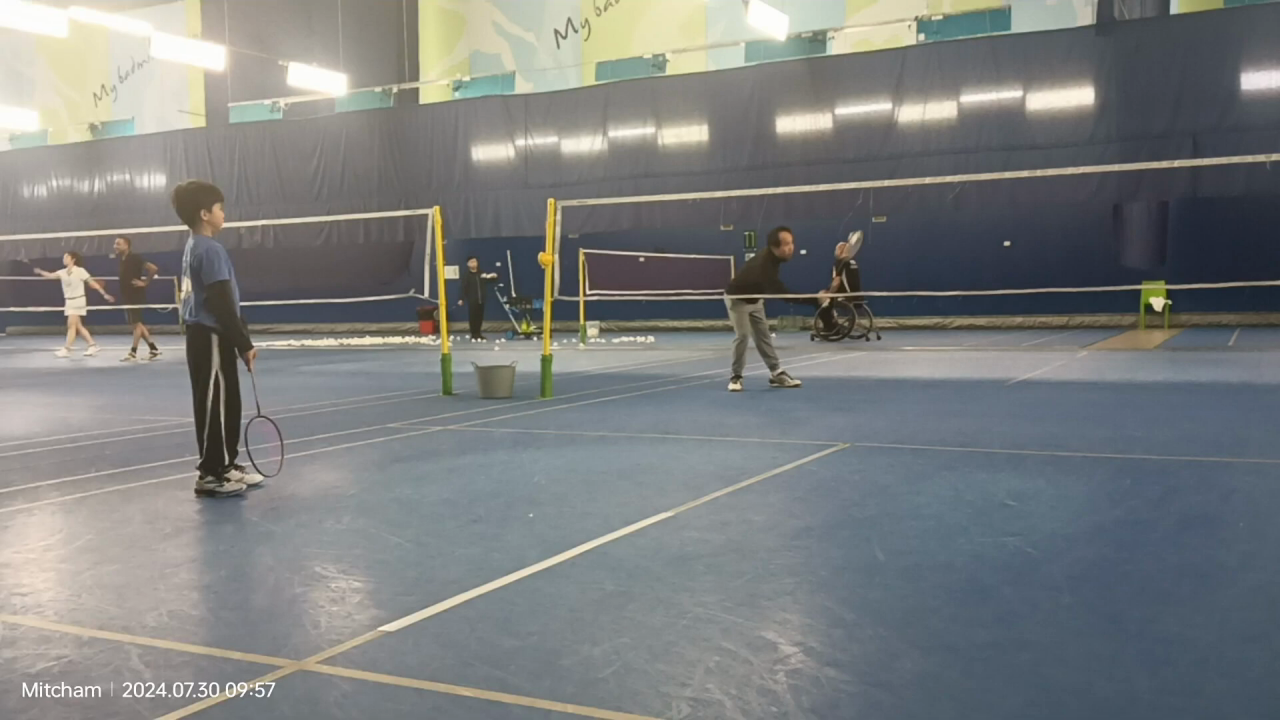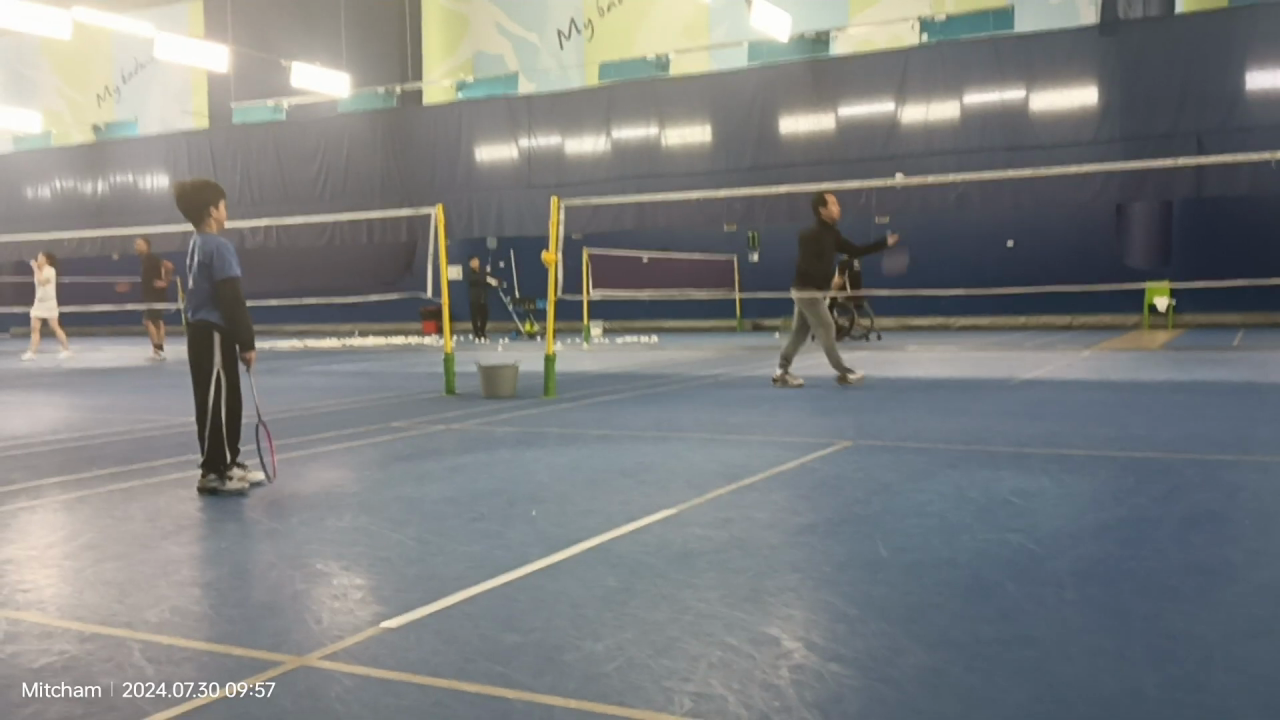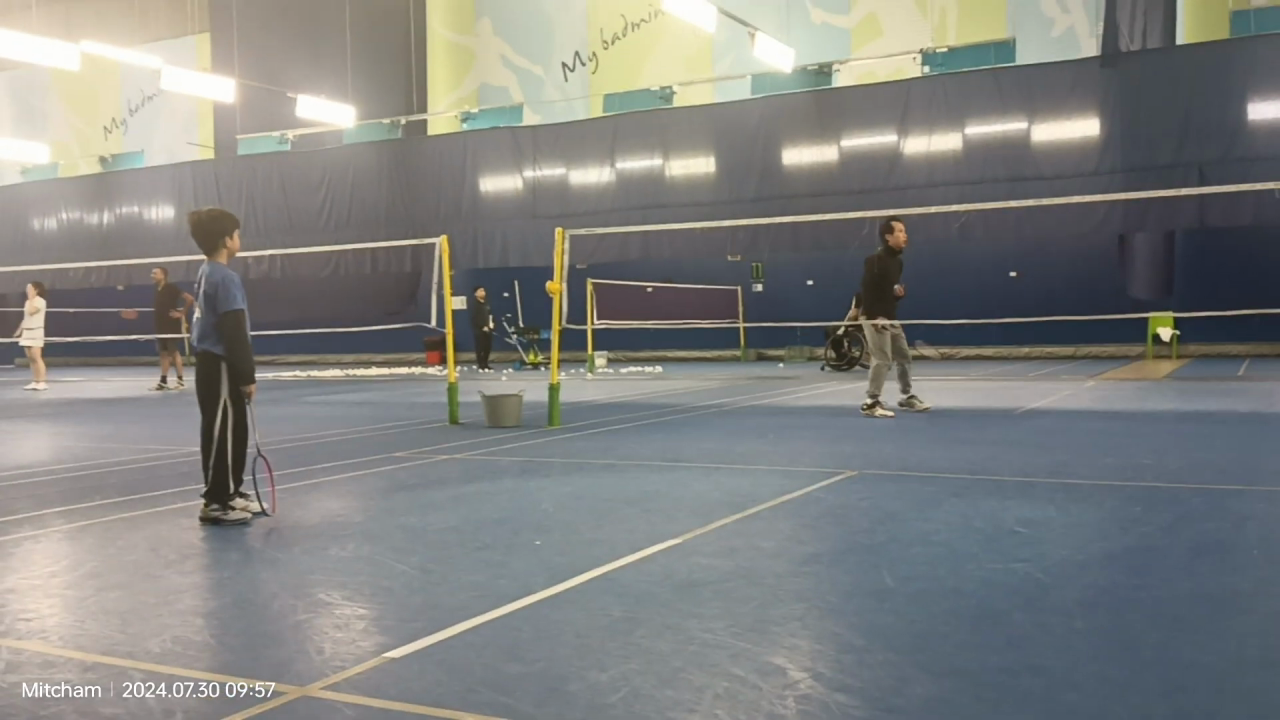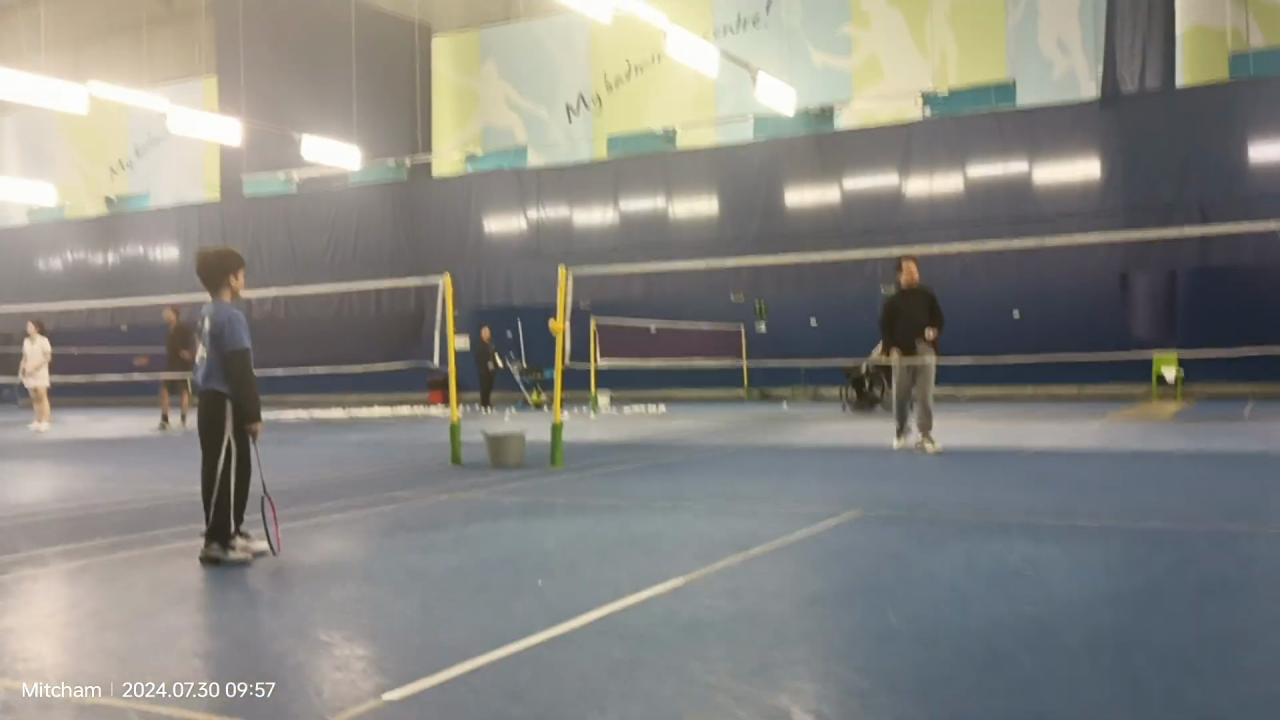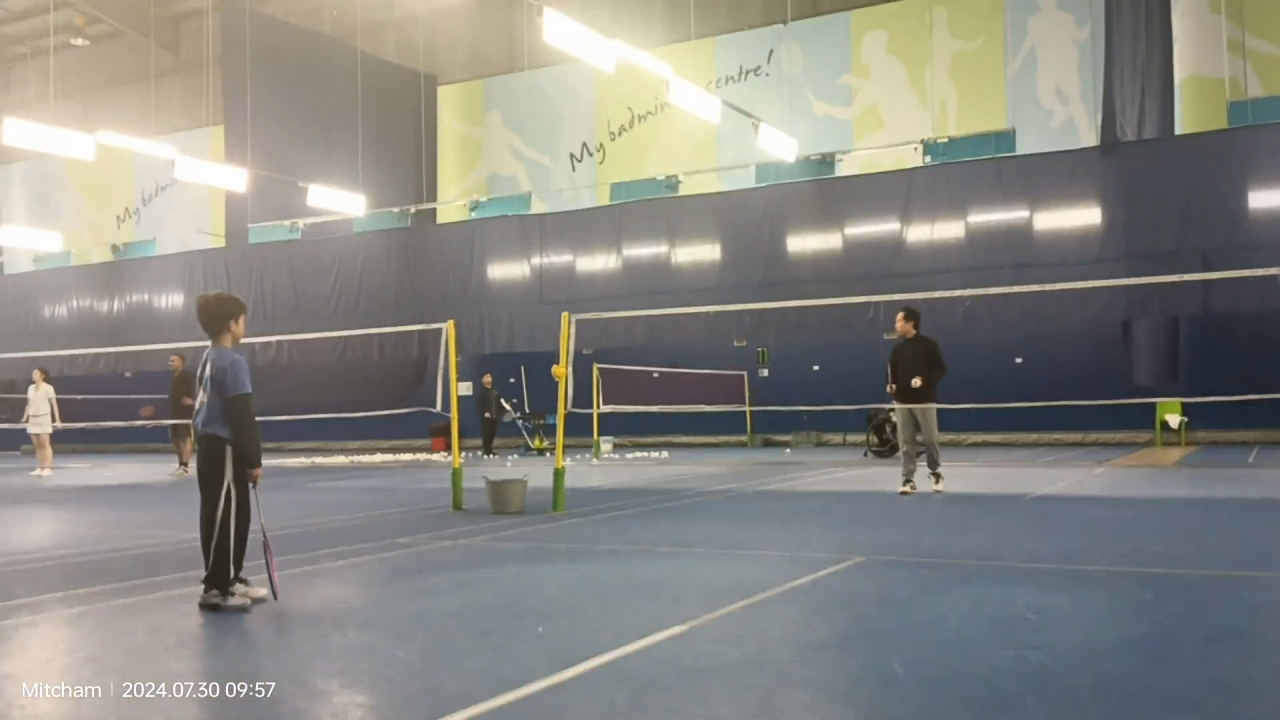
dt=0.5s
person 1, frame 1
left shoulder: (194, 247)
right shoulder: (211, 250)
right elbow: (222, 304)
left wrist: (239, 338)
right wrist: (244, 343)
left hip: (203, 335)
right hip: (210, 337)
left knee: (226, 402)
right knee: (215, 403)
left ankle: (225, 464)
right ankle: (210, 474)
person 1, frame 2
left shoulder: (196, 244)
right shoulder: (219, 246)
right elbow: (232, 300)
left wrist: (241, 339)
right wrist: (247, 341)
left hip: (203, 331)
right hip: (213, 335)
left knee: (226, 400)
right knee: (217, 401)
left ankle: (227, 463)
right ankle: (213, 472)
person 1, frame 3
left shoulder: (207, 273)
right shoulder: (225, 278)
right elbow: (234, 332)
left wrist: (243, 372)
right wrist: (247, 376)
left hip: (211, 362)
right hip: (220, 366)
left knee: (232, 430)
right knee: (222, 431)
left ankle: (230, 493)
right ankle: (216, 502)
person 1, frame 4
left shoulder: (209, 313)
right shoulder: (230, 316)
right elbow: (240, 371)
right wrist: (253, 414)
left hip: (212, 402)
right hip: (224, 404)
left knee: (232, 468)
right knee: (225, 471)
left ankle: (229, 533)
right ankle: (217, 541)
person 1, frame 5
left shoulder: (209, 357)
right shoulder: (232, 362)
right elbow: (242, 416)
right wrist: (253, 459)
left hip: (210, 445)
right hip: (224, 449)
left knee: (232, 515)
right knee: (224, 516)
left ankle: (229, 579)
right ankle: (216, 587)
person 2, frame 1
left shoulder: (773, 259)
right shoulder: (764, 267)
right elbow: (784, 294)
right wrist: (815, 301)
left hip: (754, 298)
right hip: (737, 298)
left knee: (764, 336)
right knee: (743, 335)
left ankle: (776, 373)
right ankle: (736, 377)
person 2, frame 2
left shoulder: (832, 234)
right shoulder: (810, 235)
left elbow: (853, 251)
right elbow: (806, 263)
left wrist: (884, 243)
right wrist: (826, 277)
left hip: (816, 290)
right hip: (805, 290)
left knee: (800, 332)
right knee: (826, 328)
left ankle: (782, 372)
right ankle: (842, 372)
person 2, frame 3
left shoulder: (898, 261)
right shoulder: (876, 260)
right elbow: (867, 289)
left wrist: (899, 292)
right wrist: (873, 316)
left hip: (891, 319)
right hip: (876, 319)
left knee: (904, 356)
right knee: (882, 359)
left ankle: (907, 396)
right ankle: (871, 402)
person 2, frame 4
left shoulder: (928, 297)
right shoulder: (893, 301)
left elbow: (939, 320)
right elbow: (885, 327)
left wrist: (934, 332)
right wrist: (890, 348)
left hip: (924, 355)
right hip: (901, 357)
left knee: (924, 397)
right knee: (900, 397)
left ankle: (925, 436)
right ankle: (901, 432)
person 2, frame 5
left shoulder: (929, 345)
right shoulder: (898, 349)
left elbow: (940, 370)
right elbow: (892, 372)
left wrist: (924, 380)
right wrist: (891, 385)
left hip: (925, 402)
right hip: (902, 403)
left knee: (930, 439)
right knee: (906, 442)
left ankle: (935, 473)
right ankle: (908, 480)
